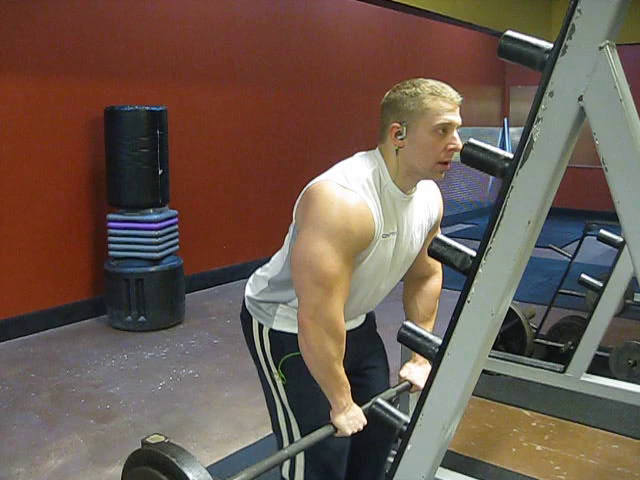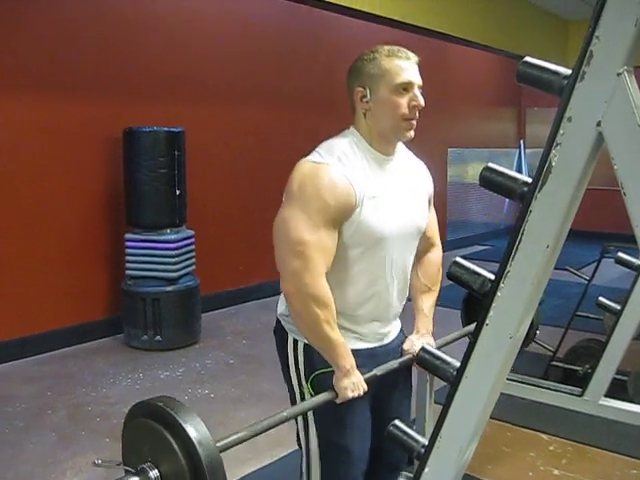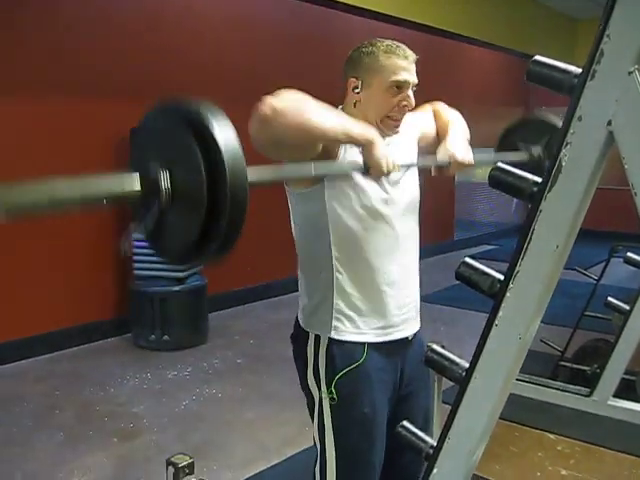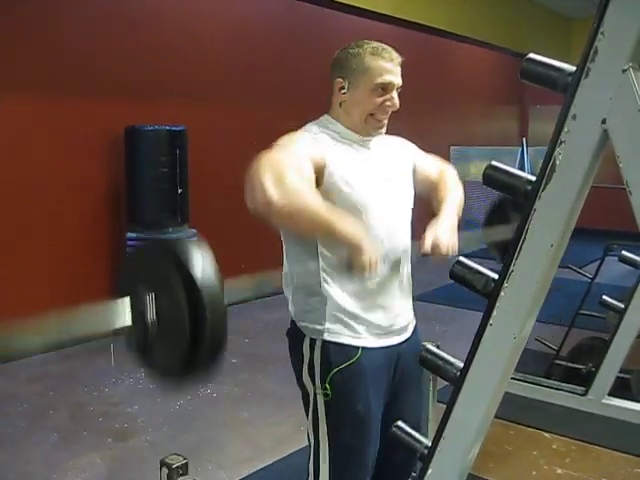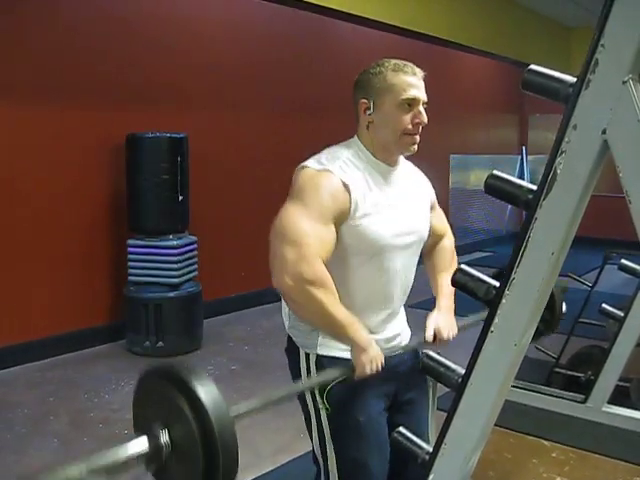
dt=1s
person 1, frame 1
left shoulder: (428, 198)
right shoulder: (342, 201)
left elbow: (426, 277)
right elbow: (318, 317)
left wrist: (421, 357)
right wrist: (340, 402)
left hip: (353, 321)
right hip: (286, 325)
left knee: (377, 436)
person 1, frame 2
left shoulder: (416, 171)
right shoulder: (326, 176)
left elbow: (429, 249)
right elbow: (301, 283)
left wrist: (423, 327)
right wrist: (342, 364)
left hip: (388, 341)
right hip: (321, 346)
person 1, frame 3
left shoulder: (405, 132)
right shoulder: (323, 140)
left elbow: (443, 113)
right elbow: (272, 114)
left wrist: (457, 139)
right wrist: (366, 136)
left hip: (407, 334)
right hip: (344, 344)
person 1, frame 4
left shoulder: (396, 148)
right shoulder: (308, 149)
left elbow: (444, 176)
right elbow: (268, 193)
left wrist: (446, 218)
right wrist: (354, 238)
left hip: (401, 335)
right hip: (338, 345)
person 1, frame 5
left shoulder: (417, 180)
right shoulder: (328, 179)
left elbow: (441, 240)
right elbow: (294, 274)
left wrist: (444, 304)
right wrist: (357, 339)
left hip: (397, 348)
right hip: (332, 357)
